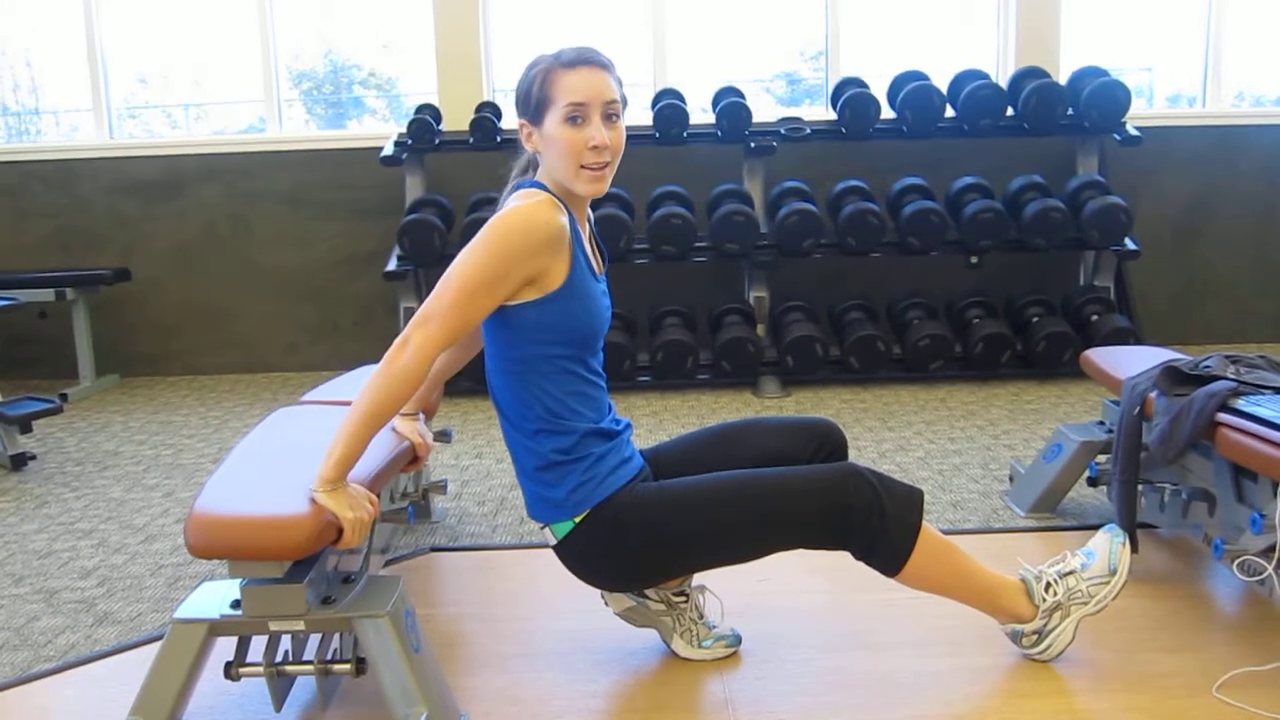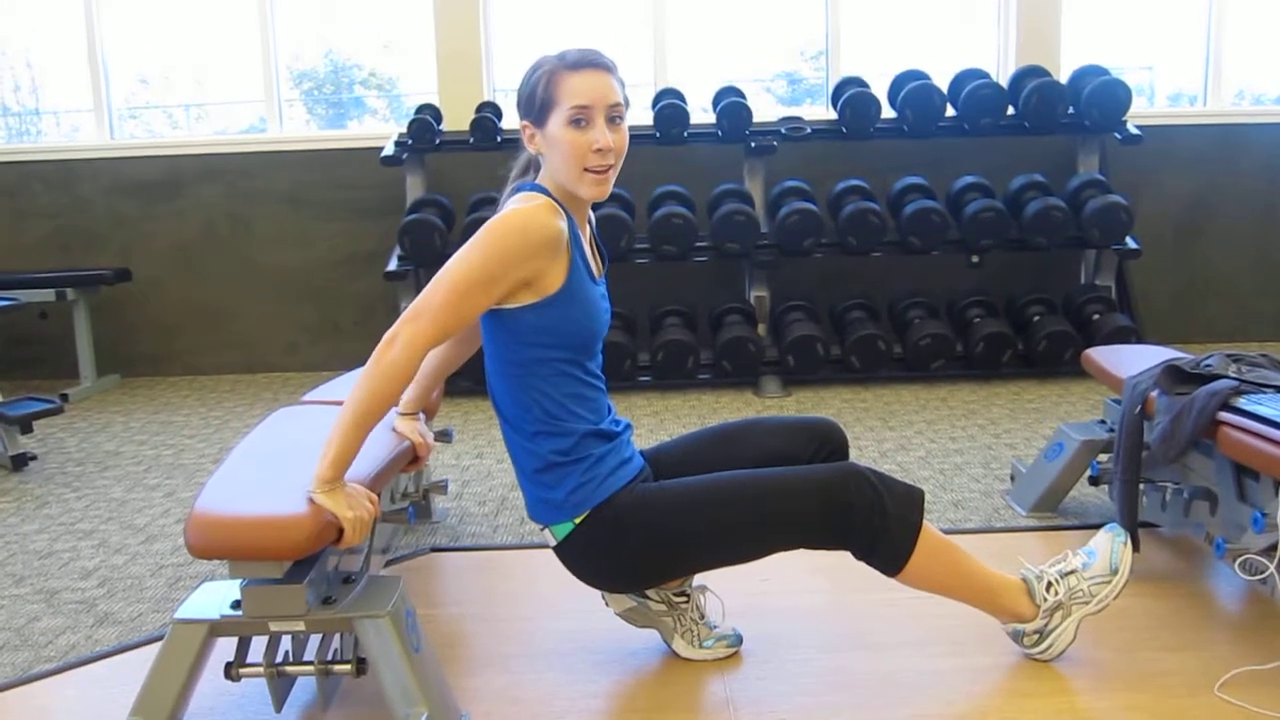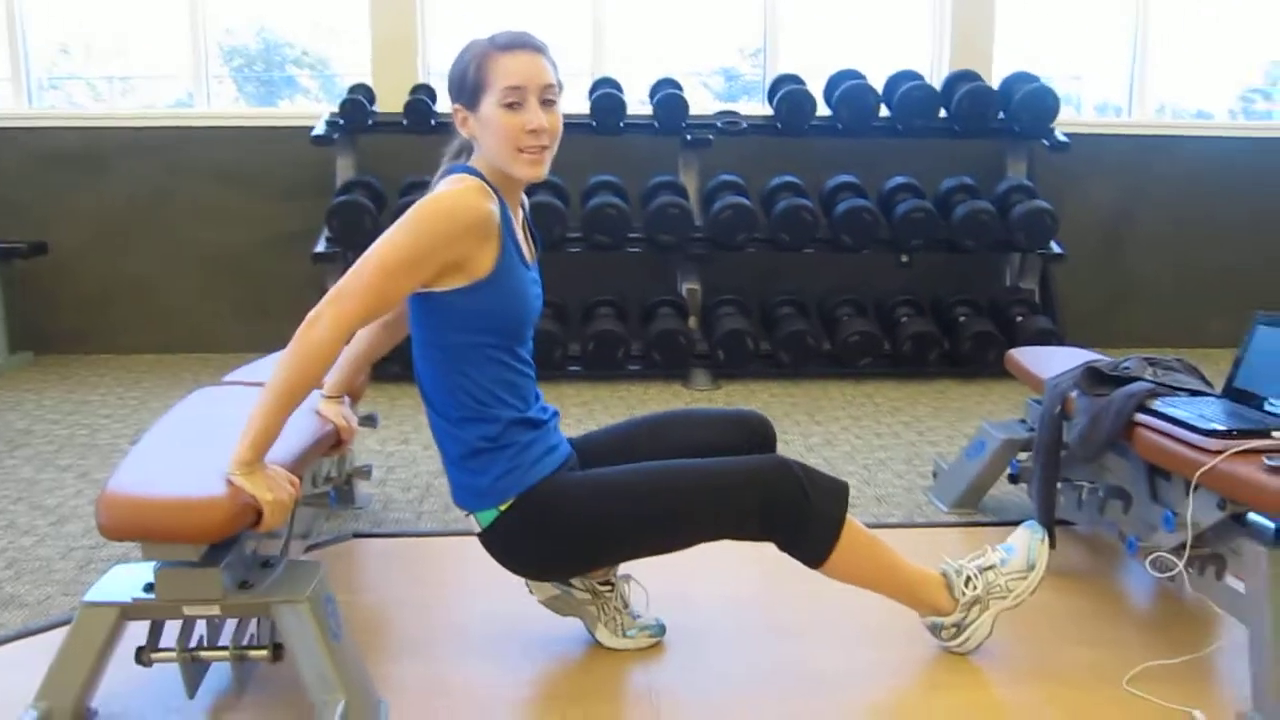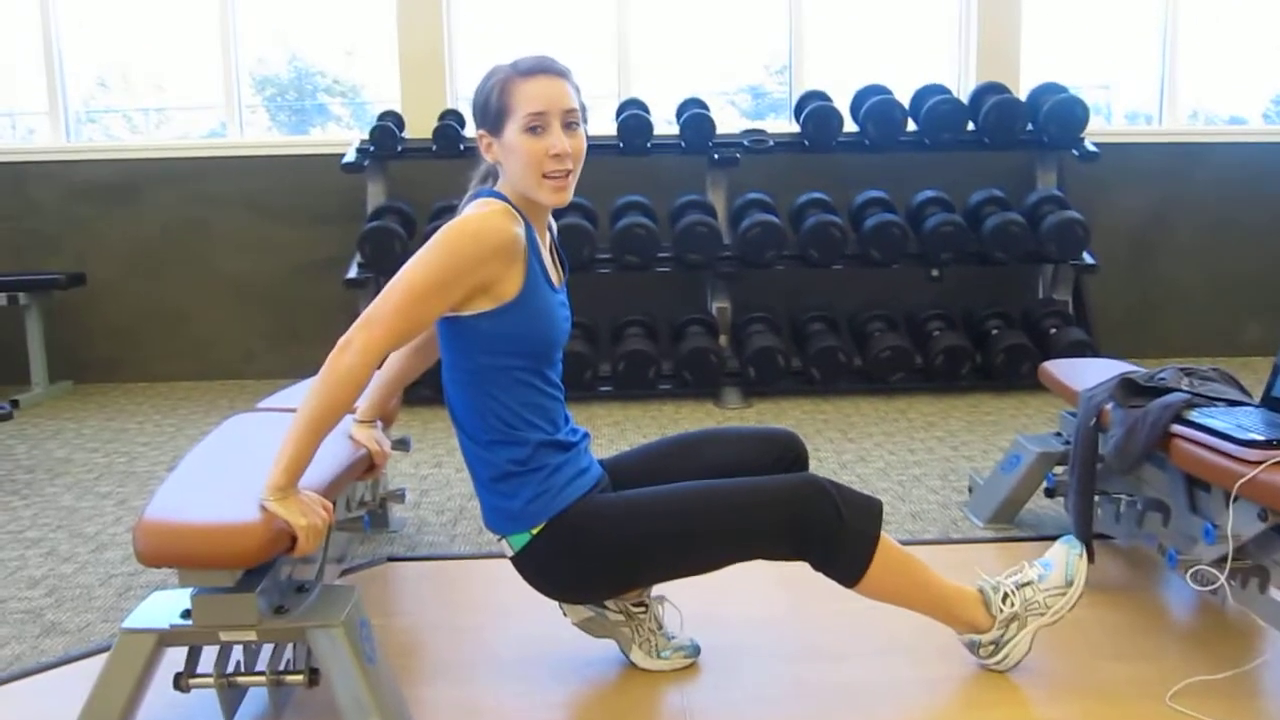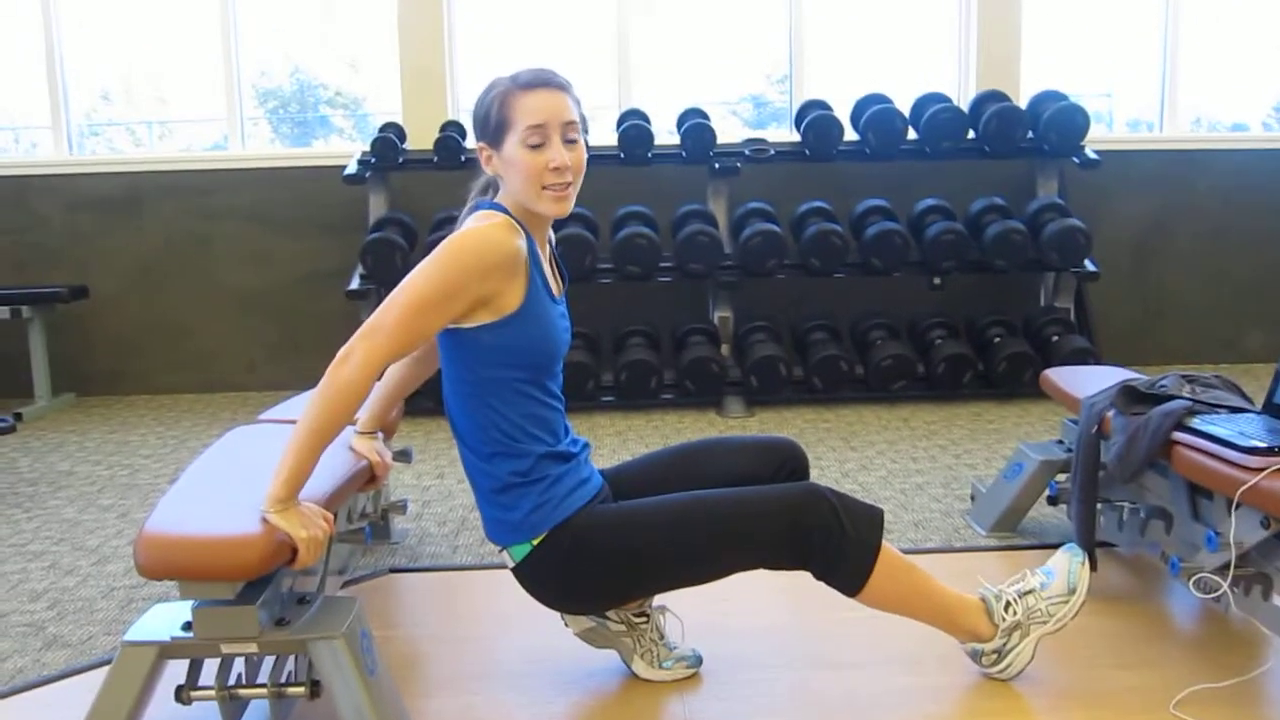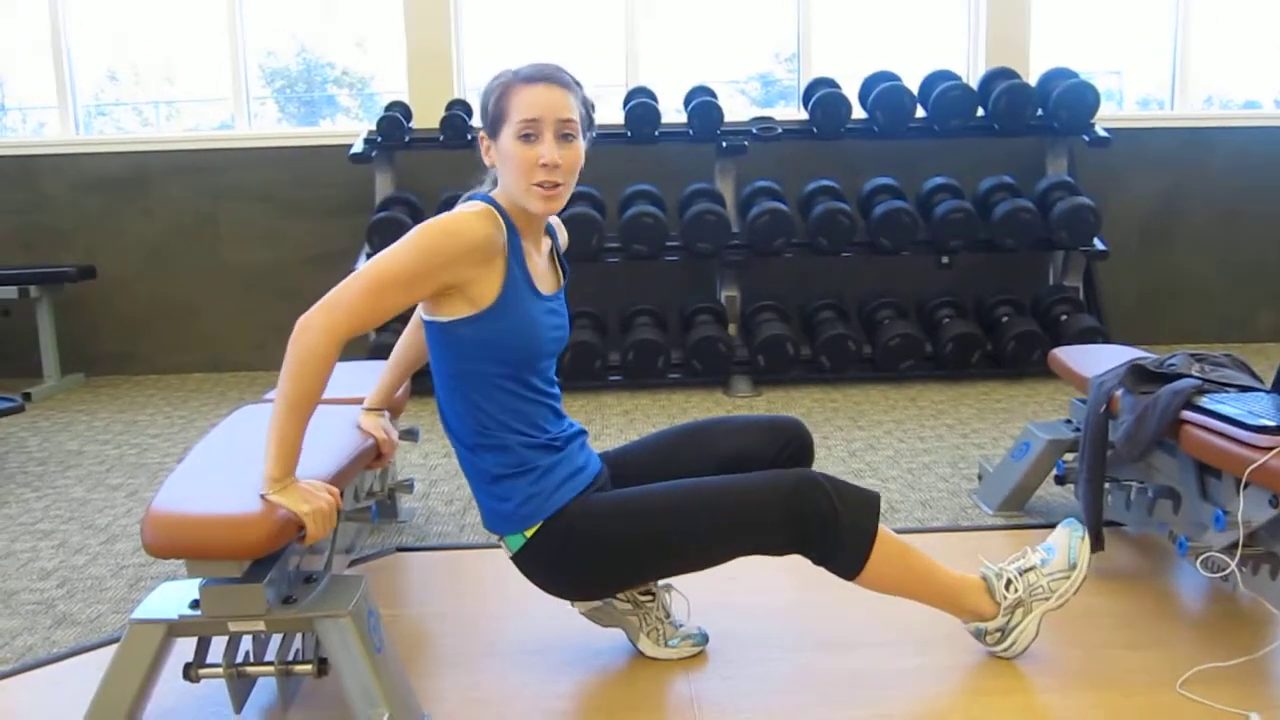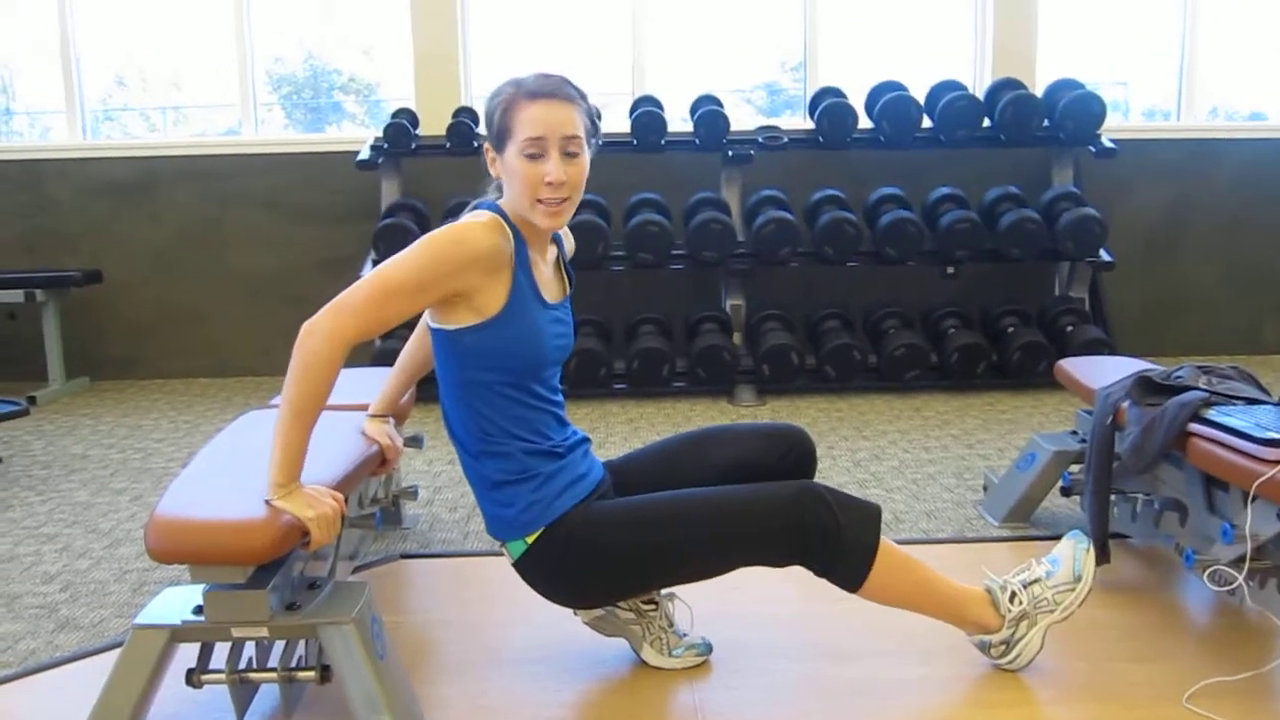
dt=0.4s
person 1, frame 1
left shoulder: (569, 214)
right shoulder: (533, 220)
left elbow: (466, 326)
right elbow: (419, 340)
left wrist: (415, 413)
right wrist: (332, 484)
left hip: (617, 477)
right hip: (598, 519)
left knee: (817, 443)
right knee: (850, 498)
left ankle: (661, 588)
right ankle: (1028, 608)
person 1, frame 2
left shoulder: (569, 217)
right shoulder: (531, 223)
left elbow: (469, 322)
right elbow: (407, 336)
left wrist: (414, 409)
right wrist: (330, 483)
left hip: (620, 477)
right hip: (599, 519)
left knee: (819, 442)
right knee: (849, 495)
left ankle: (661, 586)
right ankle: (1029, 606)
person 1, frame 3
left shoulder: (503, 202)
right shoulder: (462, 205)
left elbow: (399, 307)
right elbow: (331, 316)
left wrist: (338, 394)
right wrist: (250, 464)
left hip: (545, 467)
right hip: (524, 507)
left knee: (748, 436)
right knee: (778, 491)
left ankle: (586, 575)
right ankle: (948, 601)
person 1, frame 4
left shoulder: (533, 225)
right shoulder: (488, 228)
left elbow: (435, 327)
right elbow: (361, 343)
left wrist: (371, 419)
right wrist: (283, 490)
left hip: (578, 487)
right hip: (555, 530)
left knee: (778, 453)
right knee: (807, 506)
left ankle: (620, 596)
right ankle: (986, 618)
person 1, frame 5
left shoulder: (533, 237)
right shoulder: (490, 242)
left elbow: (427, 338)
right elbow: (360, 355)
left wrist: (371, 431)
right wrist: (283, 504)
left hip: (578, 497)
right hip: (556, 541)
left knee: (779, 463)
right knee: (808, 515)
left ankle: (621, 606)
right ankle: (987, 626)
person 1, frame 6
left shoulder: (547, 233)
right shoulder: (470, 233)
left elbow: (439, 314)
right elbow: (319, 326)
left wrist: (379, 407)
right wrist: (282, 482)
left hip: (580, 481)
right hip: (553, 529)
left knee: (782, 442)
right knee: (806, 503)
left ankle: (629, 588)
right ankle: (988, 607)
person 1, frame 7
left shoulder: (552, 240)
right shoulder: (478, 240)
left elbow: (444, 320)
right elbow: (324, 332)
left wrist: (382, 415)
right wrist: (286, 487)
left hip: (584, 487)
right hip: (555, 536)
left knee: (785, 450)
right knee: (807, 515)
left ankle: (632, 596)
right ankle: (993, 618)
